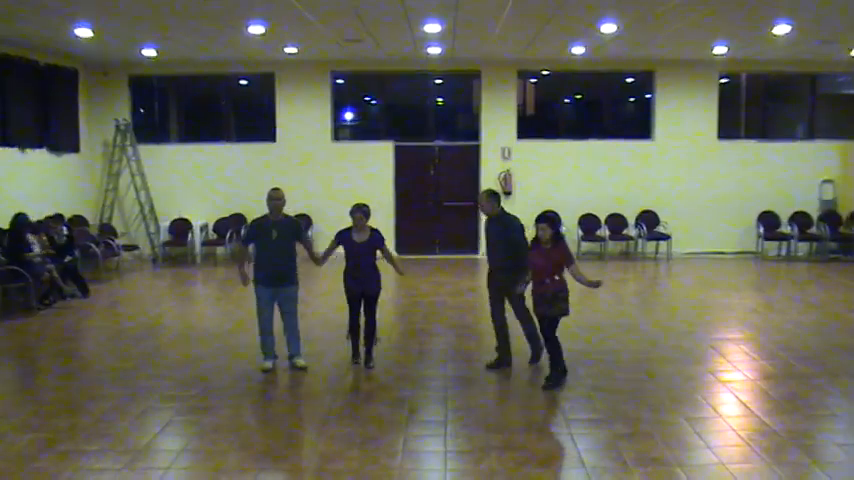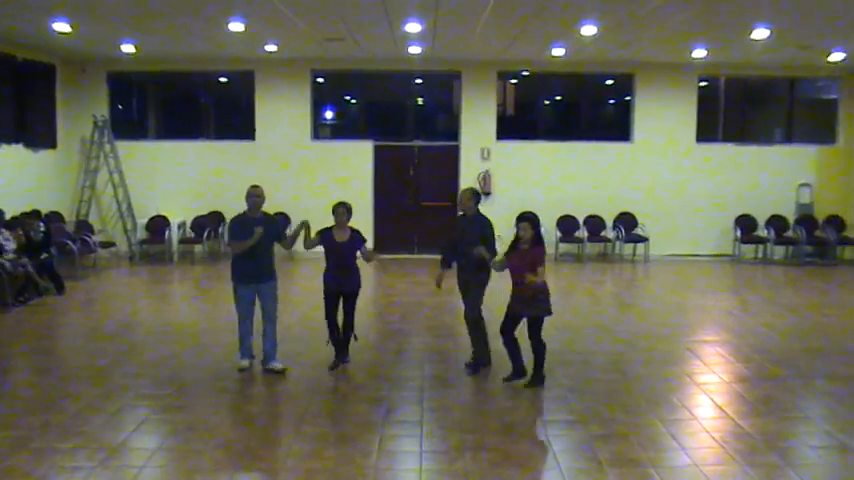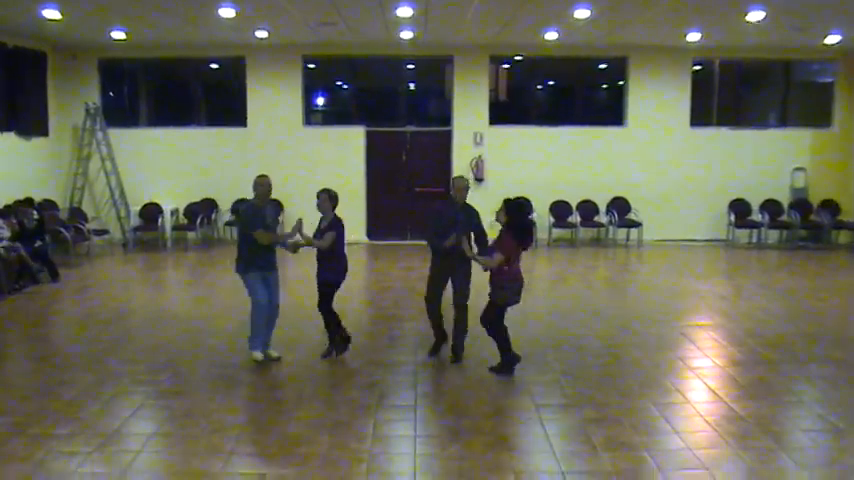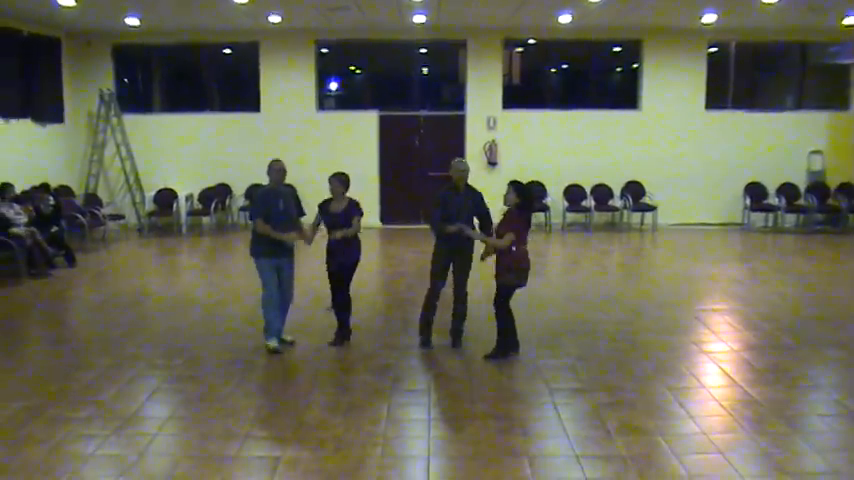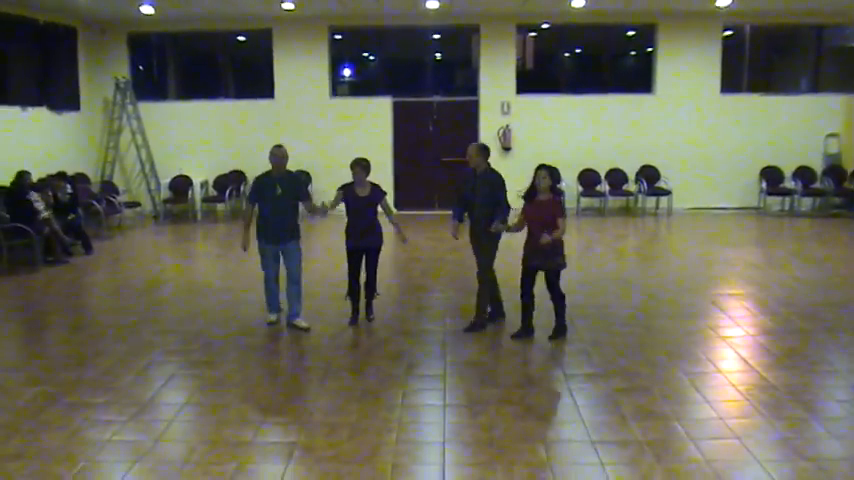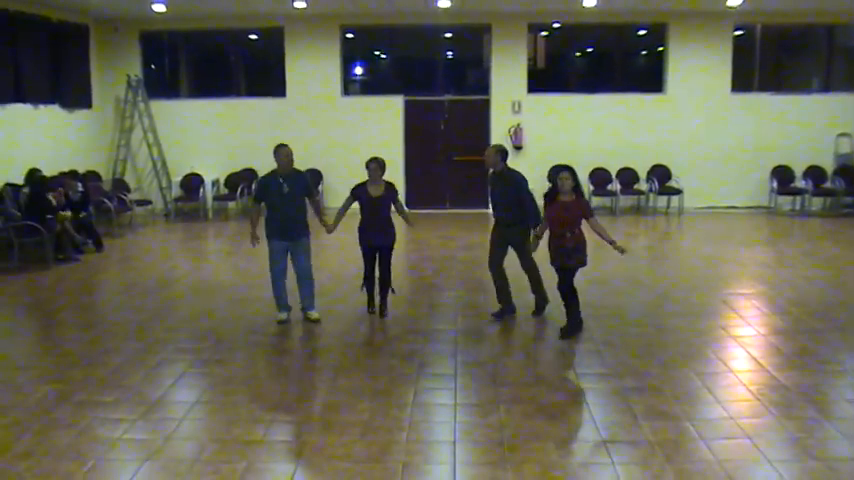
dt=0.5s
person 1, frame 1
left shoulder: (292, 224)
right shoulder: (257, 224)
left elbow: (305, 241)
right elbow: (243, 246)
left wrist: (314, 257)
right wrist: (241, 269)
left hip: (288, 281)
right hip: (263, 282)
left knee: (290, 319)
right knee: (265, 321)
left ankle: (295, 355)
right ankle: (269, 357)
person 1, frame 2
left shoulder: (271, 221)
right shoulder: (237, 222)
left elbow: (286, 244)
right elbow: (235, 248)
left wrist: (297, 232)
right wrist: (253, 239)
left hip: (267, 278)
right hip: (243, 279)
left knee: (270, 318)
right knee: (245, 319)
left ankle: (270, 360)
right ankle: (246, 356)
person 1, frame 3
left shoulder: (270, 209)
right shoulder: (248, 211)
right elbow: (263, 238)
left wrist: (287, 243)
right wrist: (289, 236)
left hip: (269, 267)
right hip: (251, 268)
left knee: (273, 308)
right knee: (261, 304)
left ankle: (264, 346)
right ankle: (255, 346)
person 1, frame 4
left shoulder: (291, 194)
right shoulder: (261, 196)
left elbow: (296, 221)
right elbow: (259, 226)
left wrist: (302, 233)
right wrist: (283, 236)
left hip: (285, 253)
right hip: (265, 254)
left knee: (286, 294)
right knee: (271, 294)
left ankle: (278, 332)
right ankle: (270, 336)
person 1, frame 5
left shoulder: (295, 180)
right shoulder: (260, 181)
left elbow: (307, 204)
right elbow: (250, 208)
left wrist: (318, 210)
right wrist: (246, 234)
left hip: (291, 237)
right hip: (267, 238)
left knee: (294, 276)
right knee: (270, 276)
left ankle: (294, 317)
right ankle: (273, 311)
person 1, frame 6
left shoulder: (300, 177)
right shoulder: (266, 181)
left elbow: (313, 199)
right elbow: (256, 206)
left wrist: (322, 220)
right wrist: (253, 231)
left hip: (300, 234)
right hip: (276, 236)
left knee: (305, 272)
right knee: (278, 274)
left ankle: (309, 309)
right ankle: (283, 310)
person 2, frame 1
left shoulder: (512, 223)
right shoulder: (489, 222)
left elbow: (523, 252)
left wrist: (523, 279)
left hip: (512, 275)
right hip: (495, 274)
left knee: (521, 313)
right knee: (497, 315)
left ankle: (536, 349)
right ankle: (503, 356)
person 2, frame 2
left shoulder: (483, 223)
right shoulder: (460, 222)
left elbow: (491, 251)
right elbow: (451, 247)
left wrist: (485, 253)
right wrist: (443, 270)
left hip: (477, 275)
right hip: (463, 273)
left knee: (471, 314)
right knee: (472, 314)
left ankle: (481, 356)
right ankle: (481, 356)
person 2, frame 3
left shoulder: (470, 212)
right shoulder: (440, 210)
left elbow: (480, 237)
right elbow: (431, 238)
right wrist: (445, 243)
left hip: (462, 263)
right hip: (440, 261)
left knee: (461, 306)
right knee: (431, 302)
left ankle: (457, 349)
right ankle: (440, 337)
person 2, frame 4
left shoulder: (475, 196)
right shoulder: (443, 195)
left elbow: (485, 220)
right elbow: (434, 223)
right wrist: (449, 228)
left hip: (465, 248)
right hip: (443, 247)
left knee: (460, 292)
right knee: (435, 290)
left ankle: (456, 334)
right ankle: (425, 333)
person 2, frame 5
left shoulder: (495, 178)
right shoulder: (470, 177)
left elbow: (503, 206)
right elbow: (461, 201)
left wrist: (499, 222)
right wrist: (456, 222)
left hip: (490, 230)
right hip: (475, 229)
left knee: (483, 270)
right knee: (485, 270)
left ankle: (480, 317)
right ankle: (497, 310)
person 2, frame 6
left shoulder: (516, 178)
right shoulder: (493, 177)
left elbow: (530, 205)
left wrist: (536, 230)
left hip: (518, 228)
right hip: (500, 227)
left knee: (527, 265)
right knee: (494, 265)
left ankle: (541, 300)
right ankle: (506, 305)
person 3, frame 1
left shoulder: (561, 249)
right shoulder: (534, 246)
left elbow: (576, 274)
left wrist: (591, 283)
left hip: (555, 296)
right hip: (539, 294)
left knee: (549, 334)
right knee: (547, 334)
left ankle: (557, 374)
right ankle: (558, 371)
person 3, frame 2
left shoulder: (538, 250)
right shoulder: (514, 247)
left elbow: (540, 277)
right elbow: (500, 266)
left wrist: (535, 280)
left hip: (536, 297)
right hip: (518, 296)
left knee: (534, 336)
right knee: (506, 331)
left ankle: (538, 375)
right ankle: (518, 370)
person 3, frame 3
left shoulder: (509, 237)
right shoulder: (510, 234)
left elbow: (493, 263)
left wrist: (470, 253)
right wrist: (490, 264)
left hip: (506, 284)
right hip: (506, 282)
left knee: (488, 320)
right knee: (496, 322)
left ankle: (509, 357)
right ankle: (507, 361)
person 3, frame 4
left shoulder: (517, 218)
right shoulder: (511, 215)
left elbow: (503, 243)
left wrist: (477, 236)
right wrist: (490, 250)
left hip: (514, 266)
right hip: (508, 265)
left knee: (500, 303)
right knee: (502, 303)
left ankle: (502, 347)
right ankle: (511, 343)
person 3, frame 5
left shoulder: (556, 201)
right shoulder: (529, 200)
left elbow: (561, 228)
right elbow: (521, 224)
left wrist: (550, 238)
right wrist: (505, 228)
left hip: (551, 250)
right hip: (531, 249)
left knee: (553, 288)
right knee: (525, 287)
left ankle: (561, 326)
right ankle: (526, 327)
person 3, frame 6
left shoulder: (580, 202)
right shoulder: (550, 200)
left elbow: (595, 225)
left wrist: (612, 243)
right wrist: (537, 237)
left hip: (574, 248)
right hip: (556, 247)
left knee: (564, 285)
right knee: (566, 285)
left ankle: (573, 323)
right ankle: (574, 321)
person 4, frame 1
left shoulder: (375, 235)
right shoulder: (344, 234)
left elbow: (386, 253)
right elbow: (330, 250)
left wrist: (397, 267)
right wrist: (321, 261)
left hip: (371, 281)
right hip: (352, 281)
left knee: (370, 318)
right knee: (354, 317)
left ankle: (369, 355)
right ankle: (355, 351)
person 4, frame 2
left shoulder: (356, 235)
right shoulder: (325, 233)
left elbow: (366, 257)
right elbow: (308, 246)
left wrist: (371, 255)
right wrist: (307, 232)
left hip: (351, 280)
right hip: (331, 280)
left knee: (348, 317)
right knee: (330, 317)
left ankle: (345, 350)
right ankle: (338, 354)
person 4, frame 3
left shoulder: (335, 223)
right shoulder: (324, 220)
left elbow: (323, 245)
left wrist: (303, 236)
right wrist: (302, 243)
left hip: (335, 269)
right hip: (325, 268)
left knee: (324, 305)
right knee: (325, 305)
left ankle: (343, 337)
right ankle: (334, 342)
person 4, frame 4
left shoulder: (353, 205)
right shoulder: (325, 204)
left elbow: (356, 228)
right elbow: (315, 224)
left wrist: (342, 233)
right wrist: (311, 234)
left hip: (350, 252)
right hip: (333, 251)
left knee: (343, 289)
right knee: (335, 289)
left ankle: (344, 332)
right ankle: (342, 327)
person 4, frame 5
left shoulder: (376, 190)
right shoulder: (345, 189)
left elbow: (388, 211)
right elbow: (335, 202)
left wrist: (398, 229)
right wrist: (328, 207)
left hip: (373, 237)
right hip: (353, 237)
left knee: (371, 273)
right knee: (353, 275)
left ankle: (369, 307)
right ankle: (354, 311)
person 4, frame 6
left shoulder: (390, 188)
right shoulder: (359, 189)
left elbow: (398, 207)
right elbow: (345, 208)
left wrist: (408, 221)
right wrist: (333, 225)
left hip: (386, 235)
right hip: (367, 234)
left knee: (385, 269)
right knee: (369, 269)
left ankle: (383, 303)
right ankle: (370, 300)
